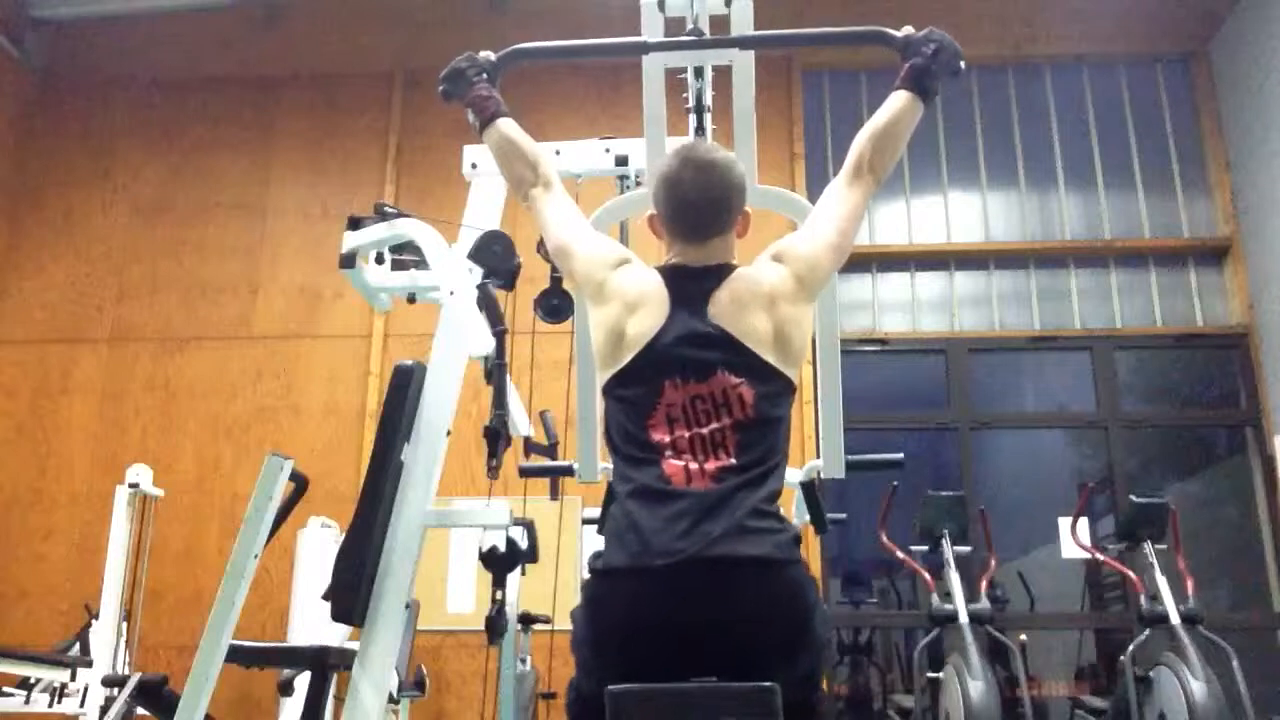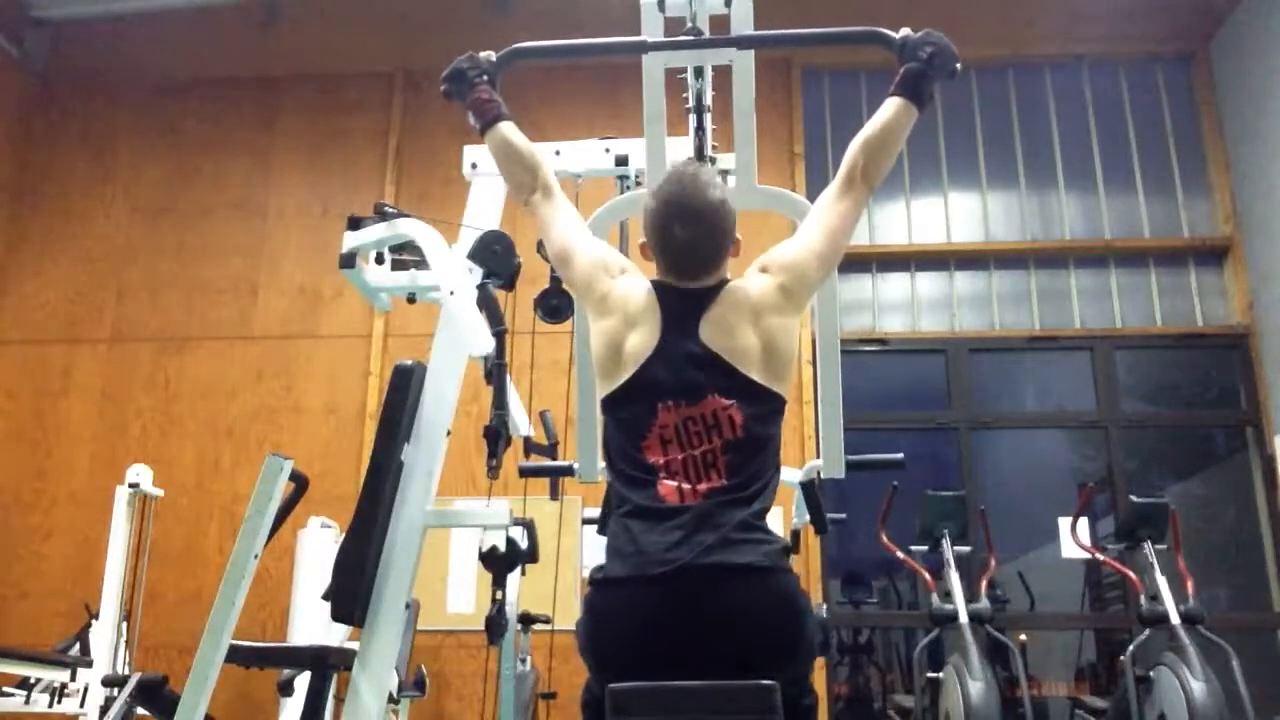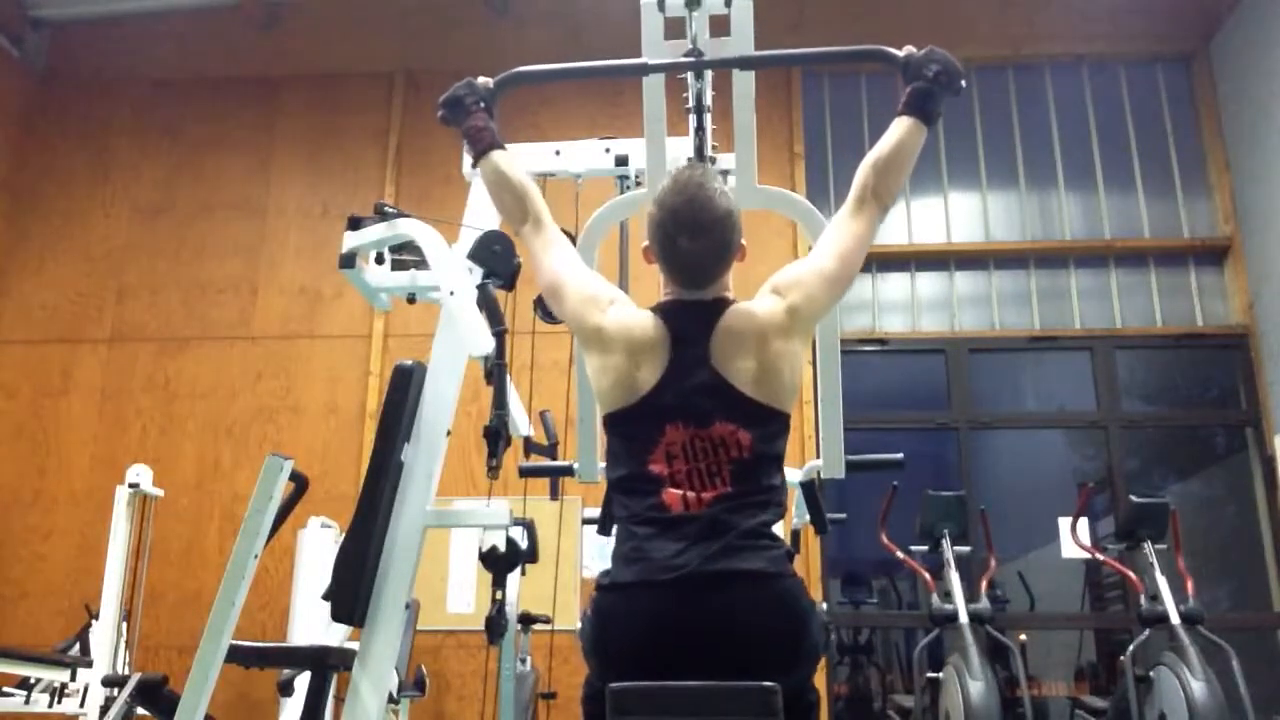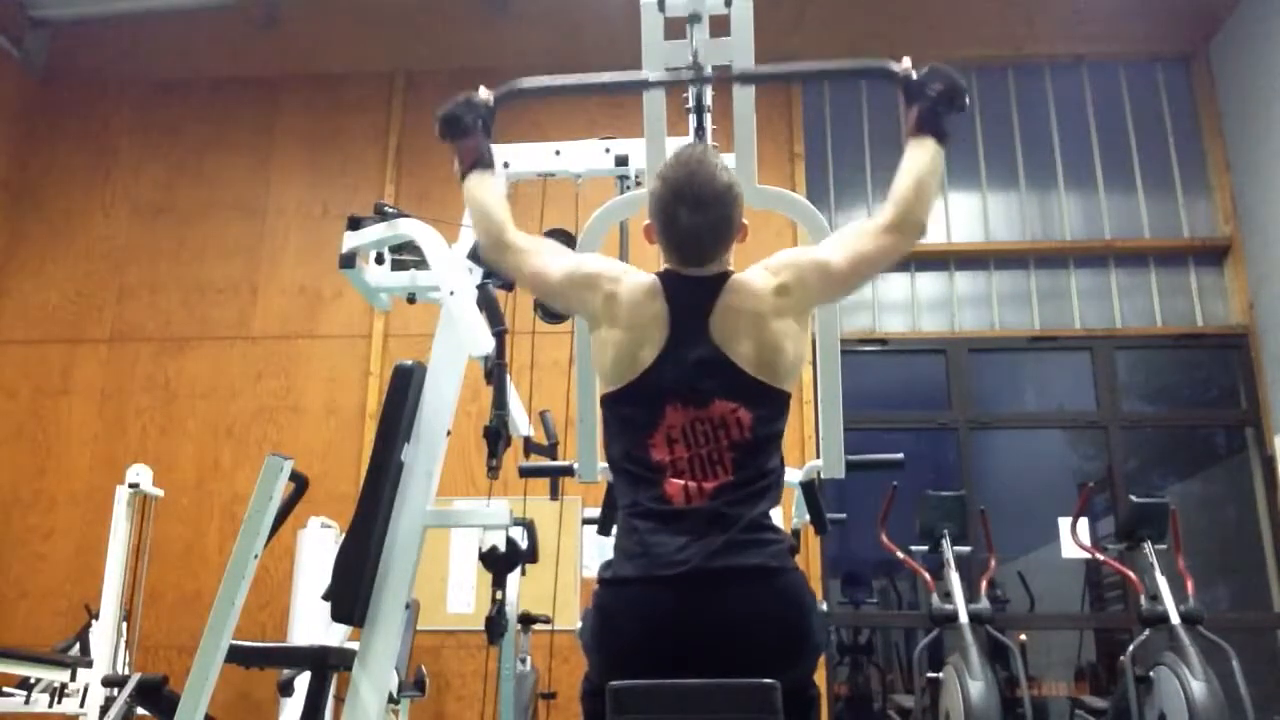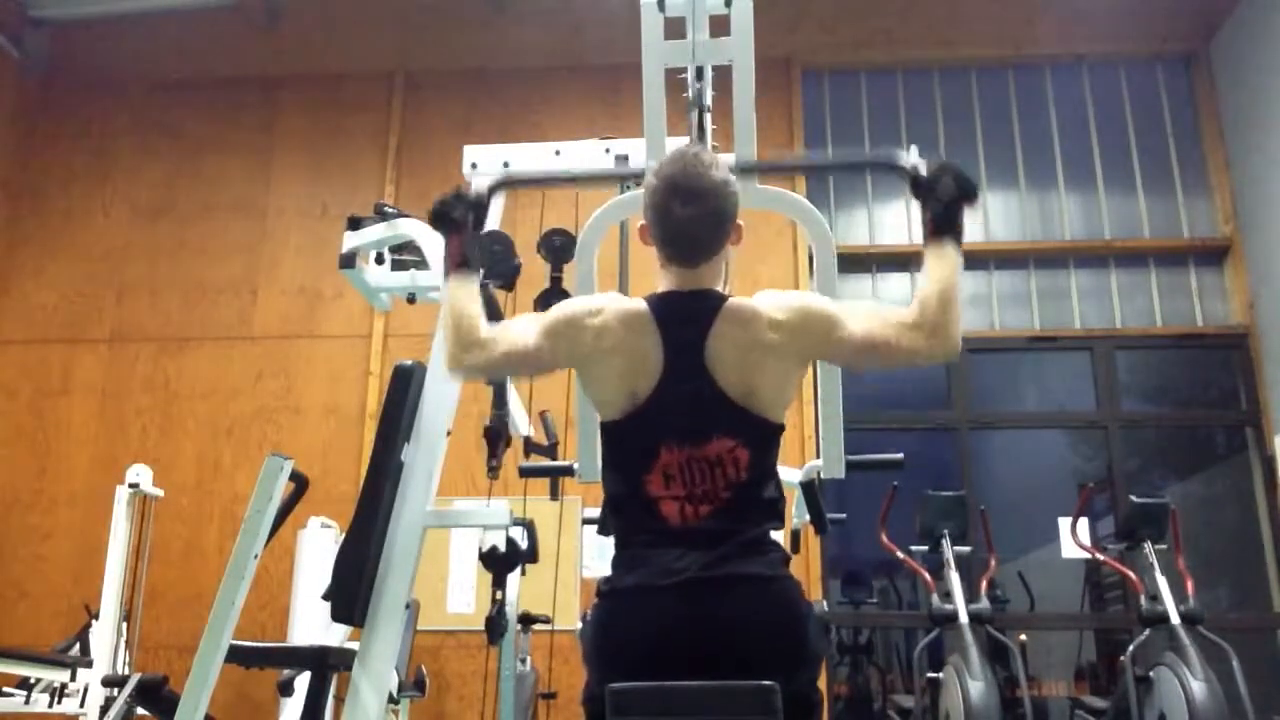
dt=1s
person 1, frame 1
left shoulder: (617, 288)
right shoulder: (780, 288)
left elbow: (539, 183)
right elbow: (860, 172)
left wrist: (484, 103)
right wrist: (918, 80)
left hip: (632, 593)
right hip: (764, 588)
person 1, frame 2
left shoulder: (614, 304)
right shoulder: (769, 302)
left elbow: (539, 190)
right elbow: (854, 180)
left wrist: (484, 103)
right wrist: (913, 83)
left hip: (630, 604)
right hip: (755, 601)
person 1, frame 3
left shoulder: (611, 330)
right shoulder: (777, 322)
left elbow: (533, 221)
right elbow: (866, 202)
left wrist: (479, 131)
right wrist: (920, 100)
left hip: (635, 614)
right hip: (762, 611)
person 1, frame 4
left shoulder: (614, 302)
right shoulder: (777, 299)
left elbow: (502, 241)
right elbow: (899, 224)
left wrist: (474, 149)
right wrist: (926, 121)
left hip: (637, 602)
right hip: (761, 598)
person 1, frame 5
left shoulder: (597, 329)
right shoulder: (782, 326)
left elbow: (469, 352)
right elbow: (933, 334)
left wrist: (460, 250)
right wrist: (943, 225)
left hip: (636, 618)
right hip: (758, 612)
